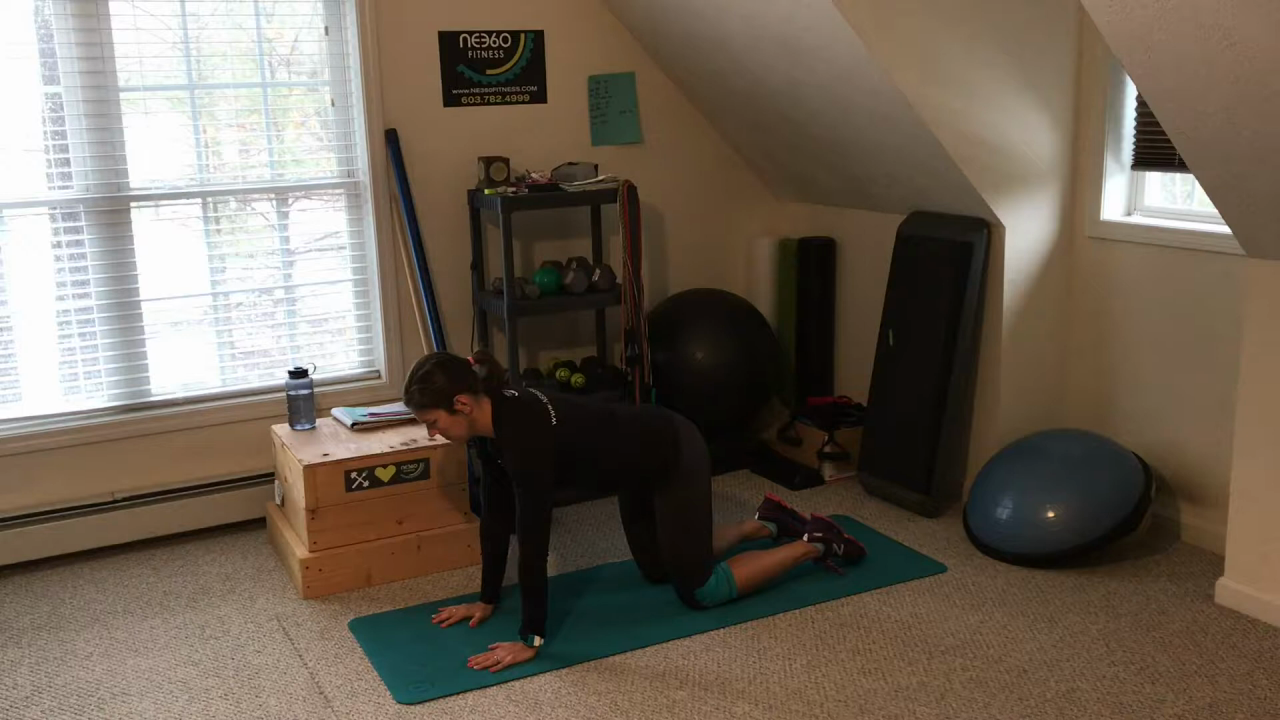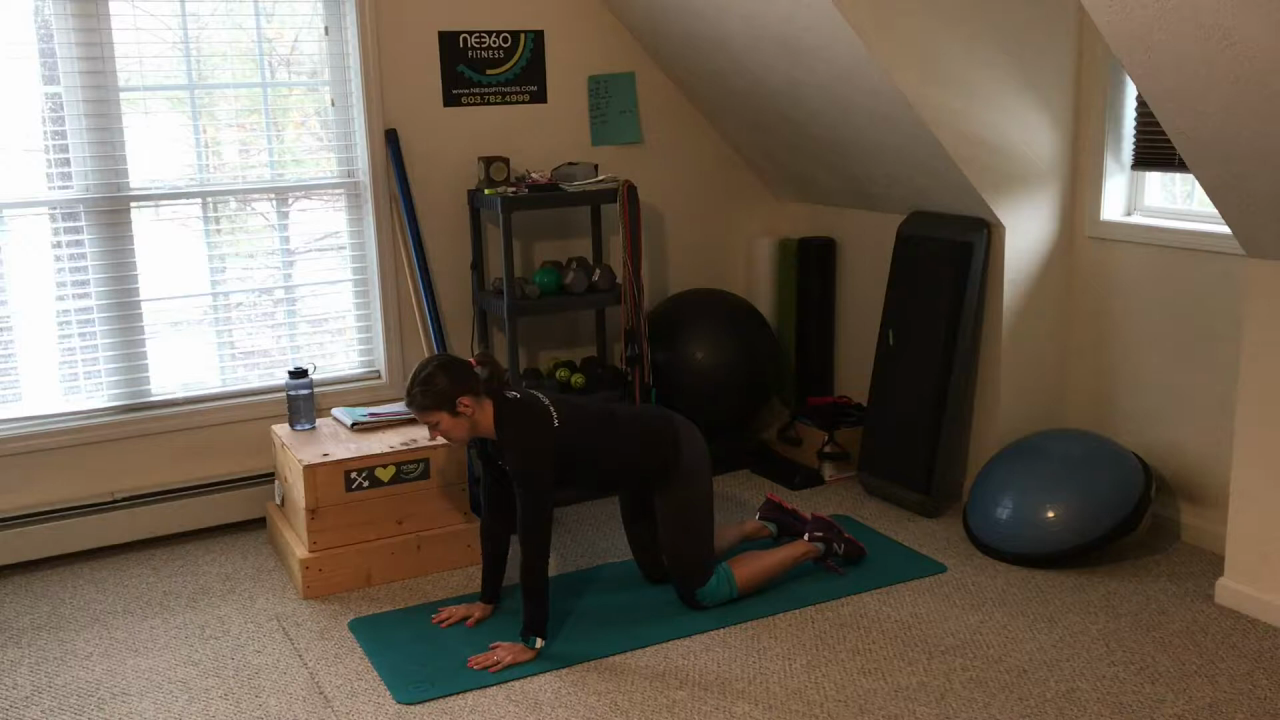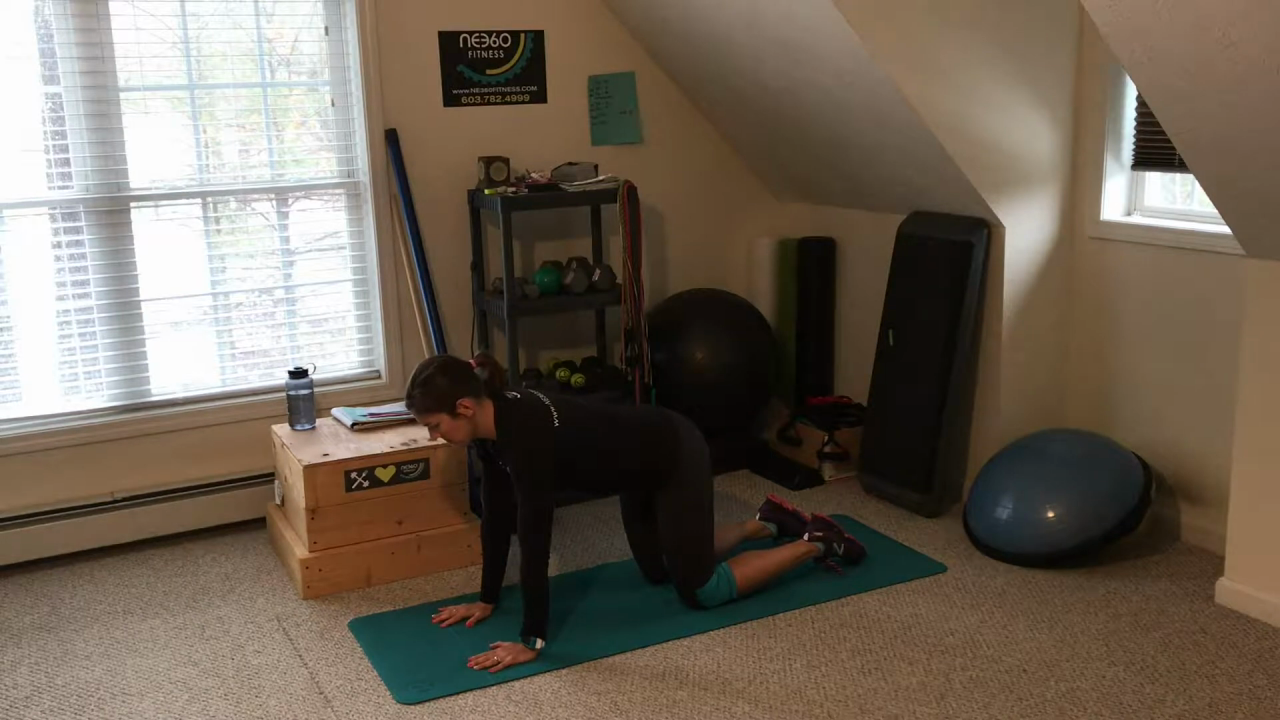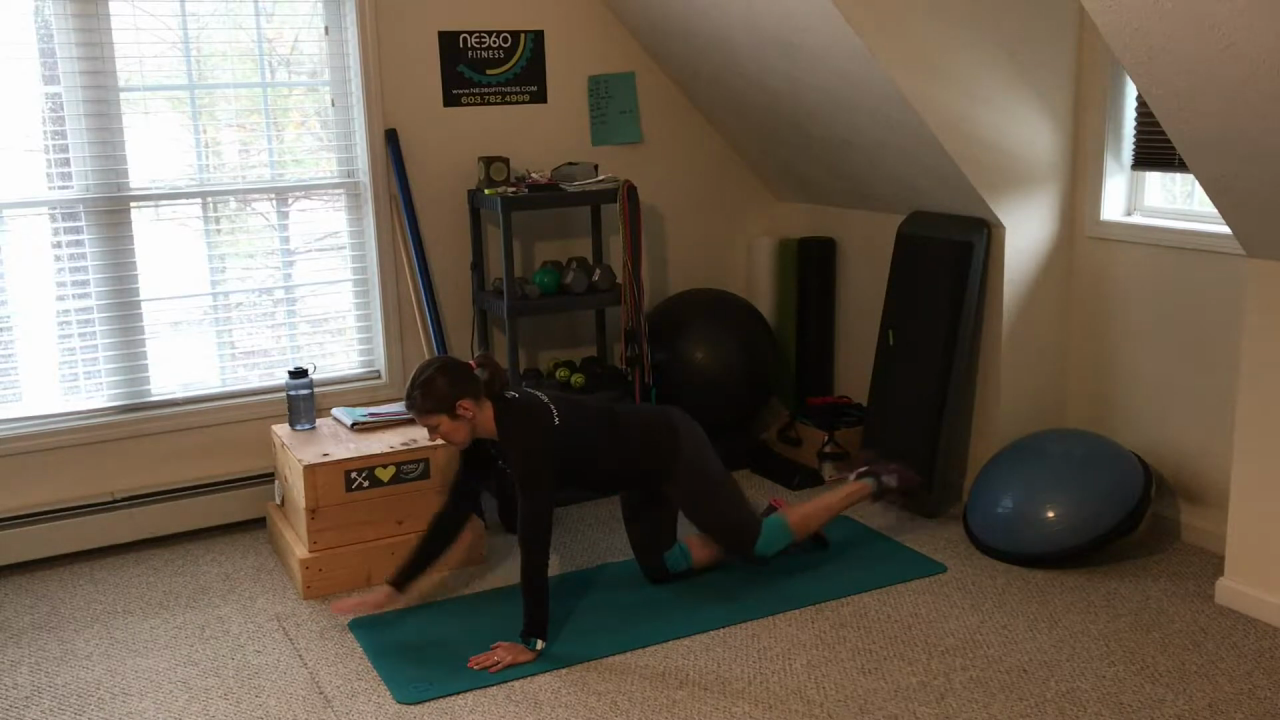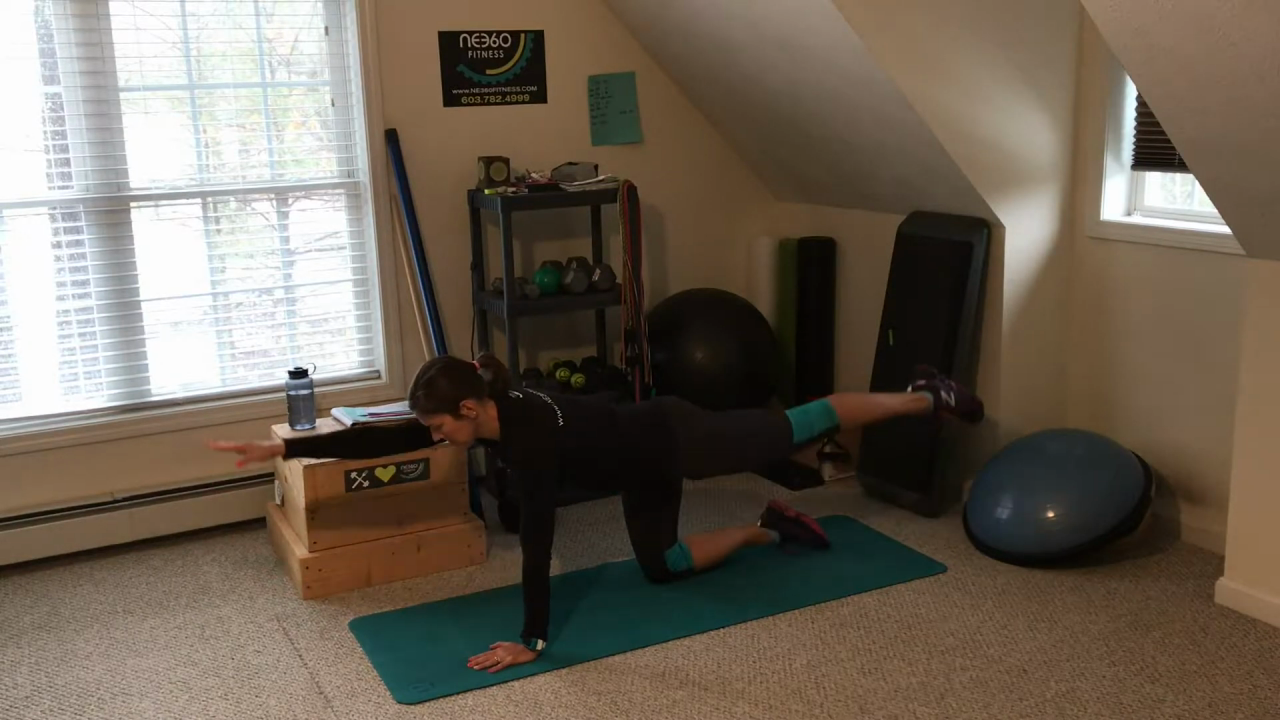
dt=0.5s
person 1, frame 1
left shoulder: (524, 429)
right shoulder: (494, 420)
left elbow: (532, 535)
right elbow: (496, 515)
left wrist: (530, 639)
right wrist: (487, 599)
left hip: (674, 455)
right hip: (641, 460)
left knee: (698, 590)
right knee: (657, 569)
left ankle: (814, 544)
right ankle: (766, 521)
person 1, frame 2
left shoulder: (525, 431)
right shoulder: (494, 421)
left elbow: (533, 537)
right elbow: (496, 516)
left wrist: (532, 641)
right wrist: (486, 599)
left hip: (674, 456)
right hip: (642, 461)
left knee: (698, 590)
right knee: (658, 570)
left ankle: (815, 544)
right ankle: (765, 524)
person 1, frame 3
left shoulder: (525, 432)
right shoulder: (491, 426)
left elbow: (534, 538)
right elbow: (499, 516)
left wrist: (531, 641)
right wrist: (487, 599)
left hip: (675, 455)
right hip: (642, 461)
left knee: (700, 590)
right knee: (658, 570)
left ankle: (815, 543)
right ankle: (768, 521)
person 1, frame 4
left shoulder: (526, 431)
right shoulder: (484, 423)
left elbow: (534, 540)
right elbow: (455, 514)
left wrist: (531, 641)
right wrist: (394, 587)
left hip: (673, 449)
right hip: (642, 461)
left knee: (752, 546)
right knee: (661, 567)
left ankle: (868, 483)
right ankle: (756, 520)
person 1, frame 5
left shoulder: (529, 433)
right shoulder: (479, 415)
left elbow: (537, 538)
right elbow: (384, 438)
left wrist: (531, 642)
right wrist: (282, 448)
left hip: (677, 441)
right hip: (647, 460)
left knee: (801, 424)
right knee: (661, 567)
left ankle: (927, 396)
right ankle: (770, 525)
